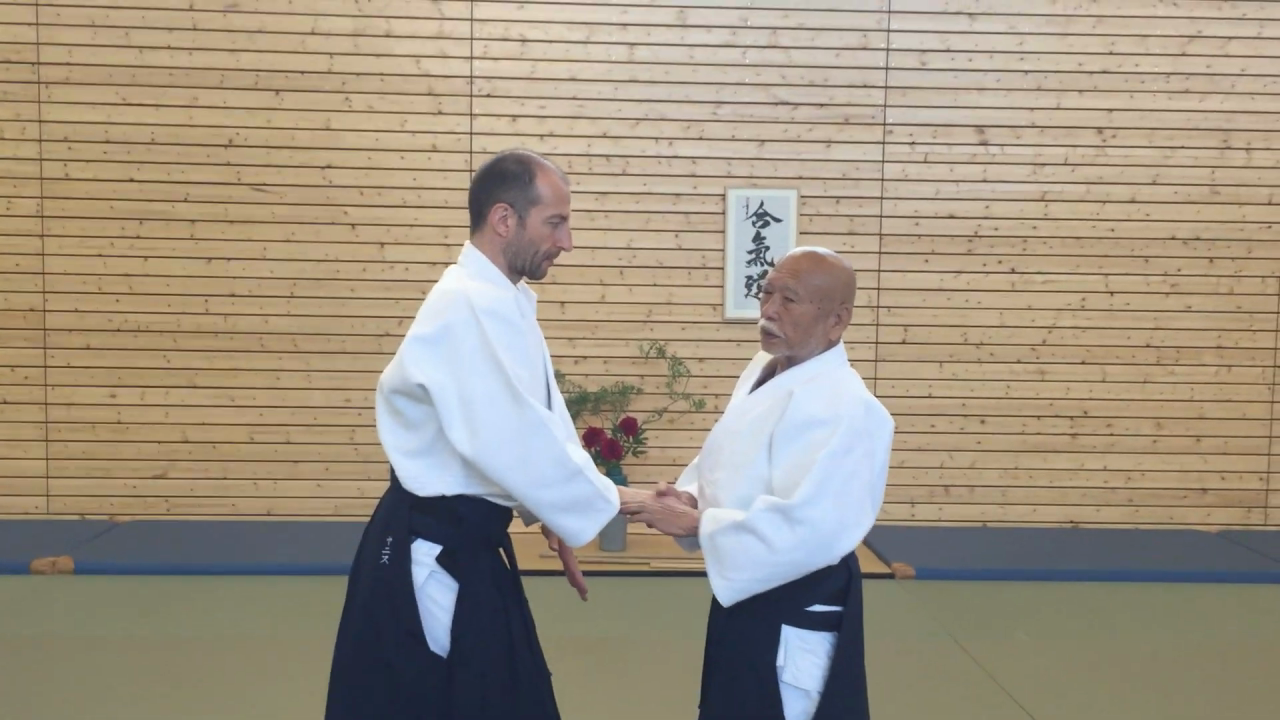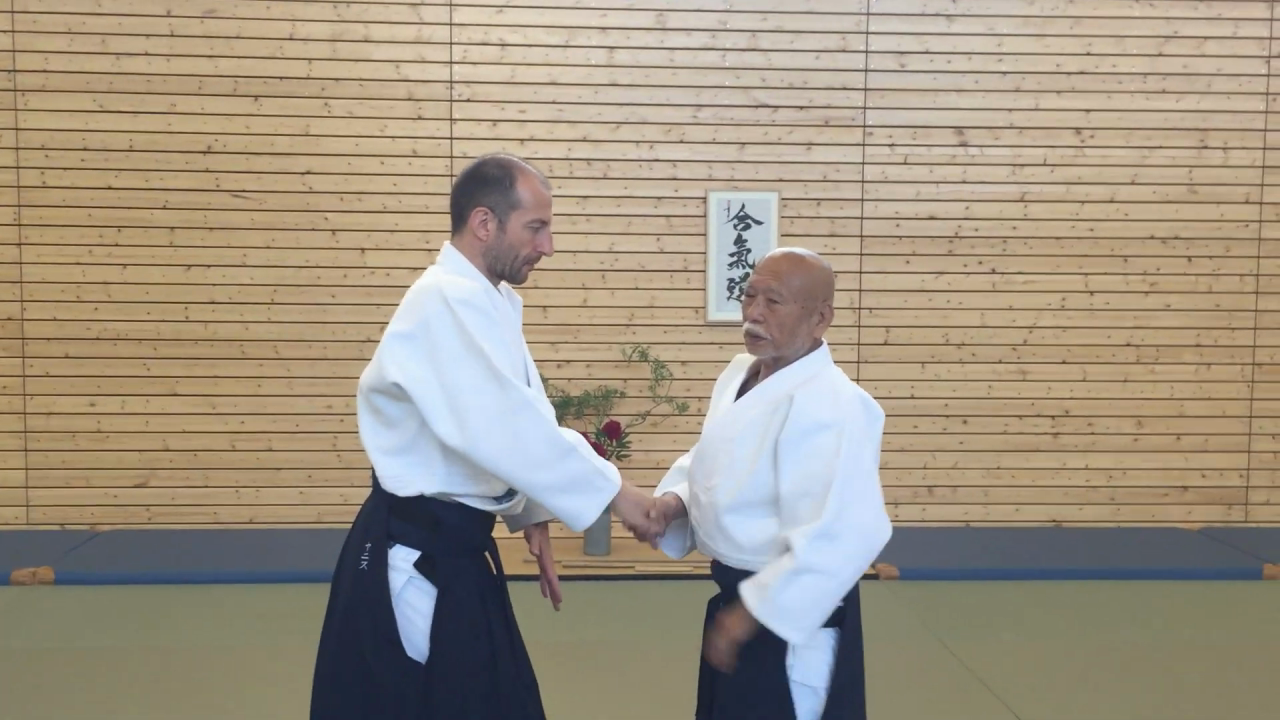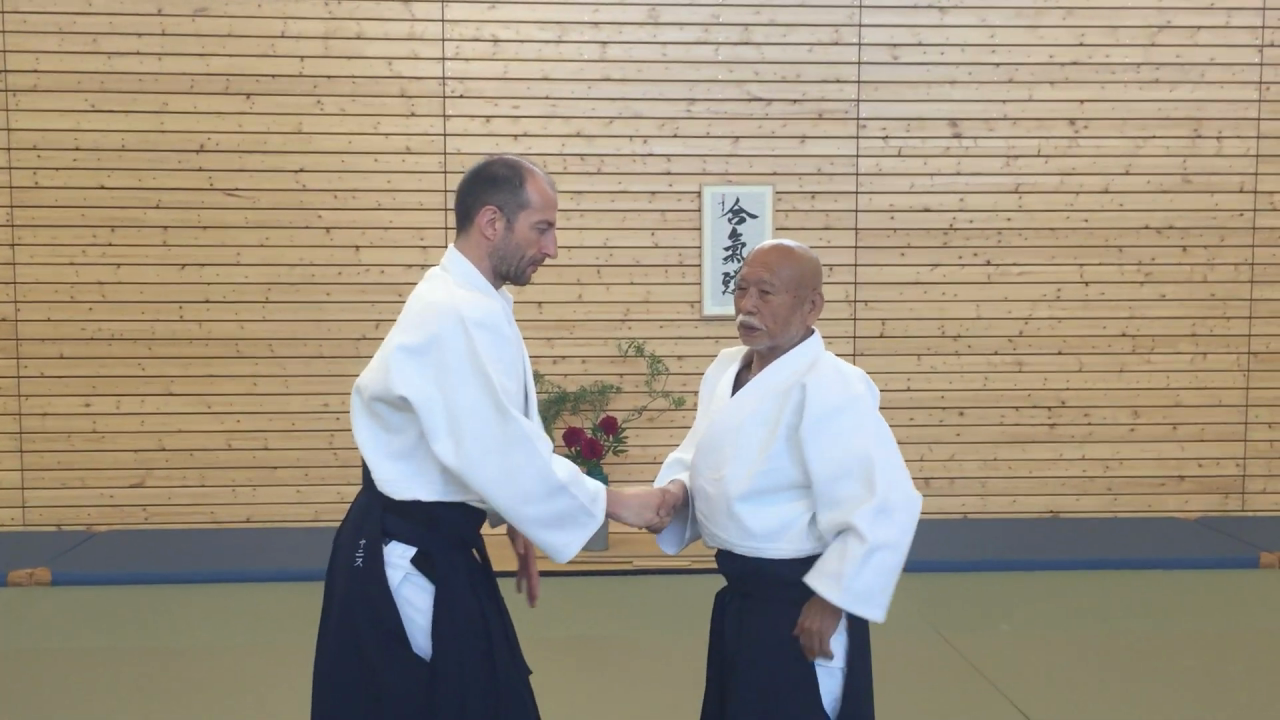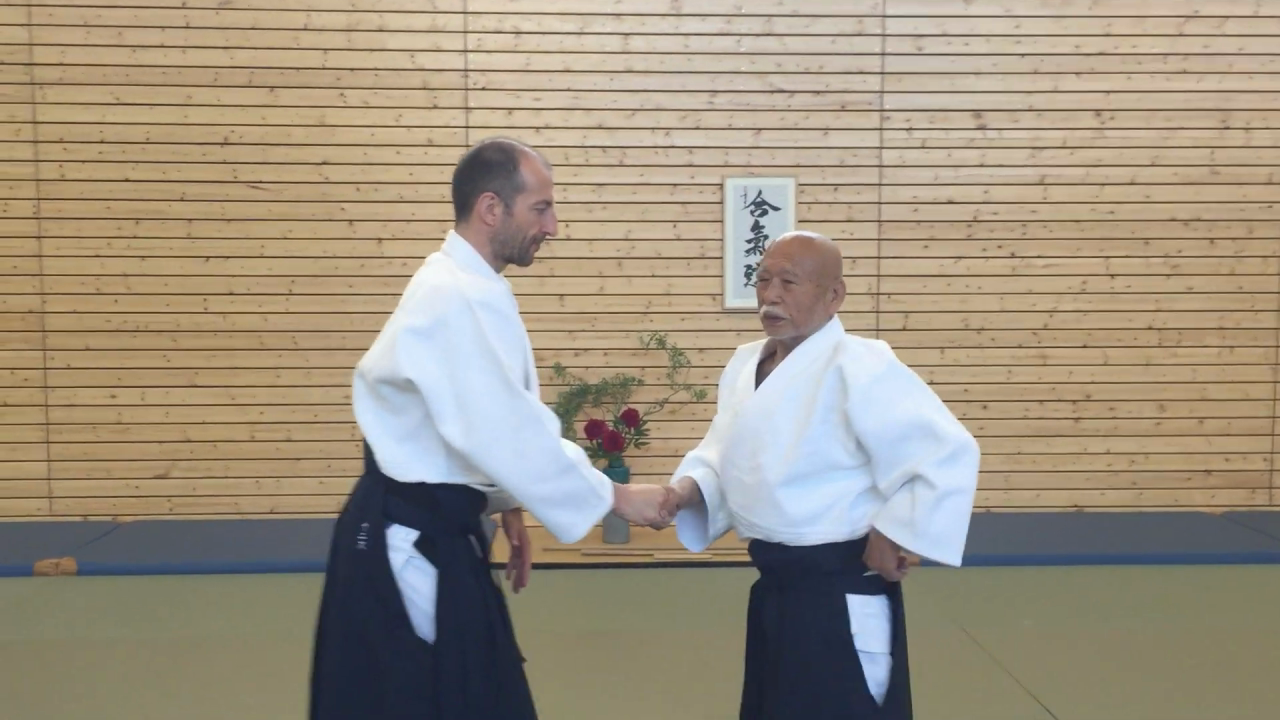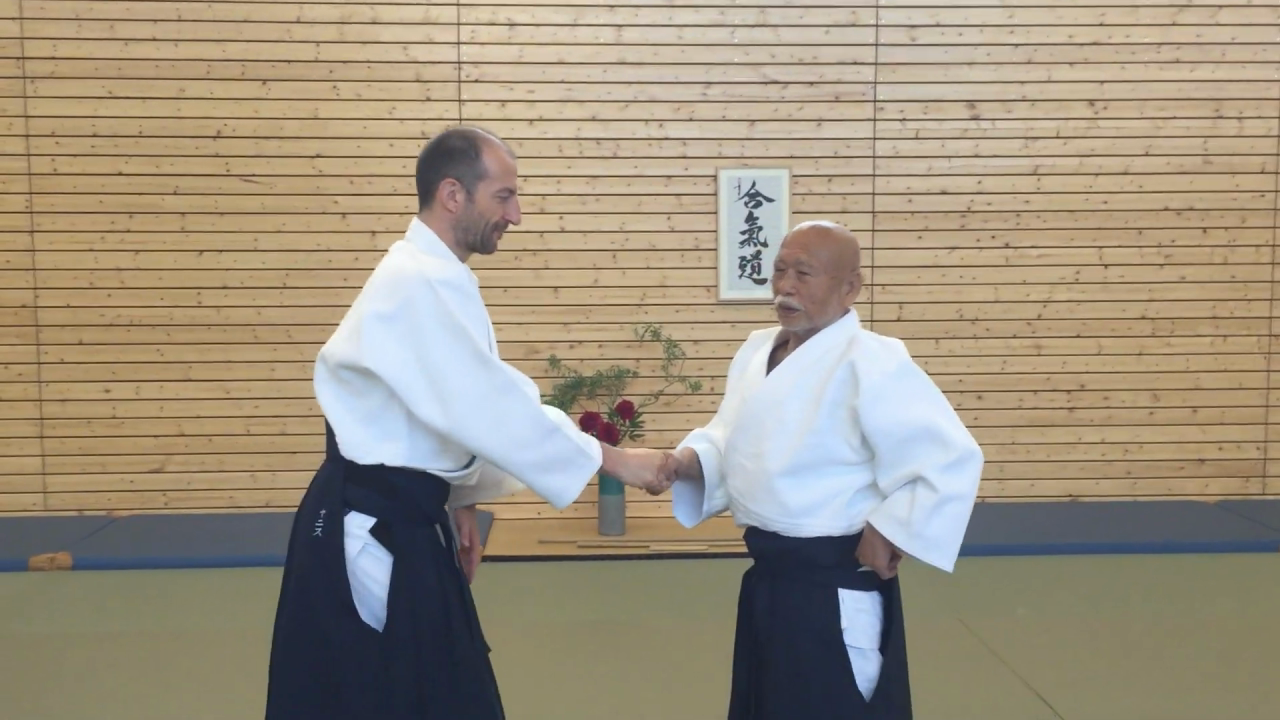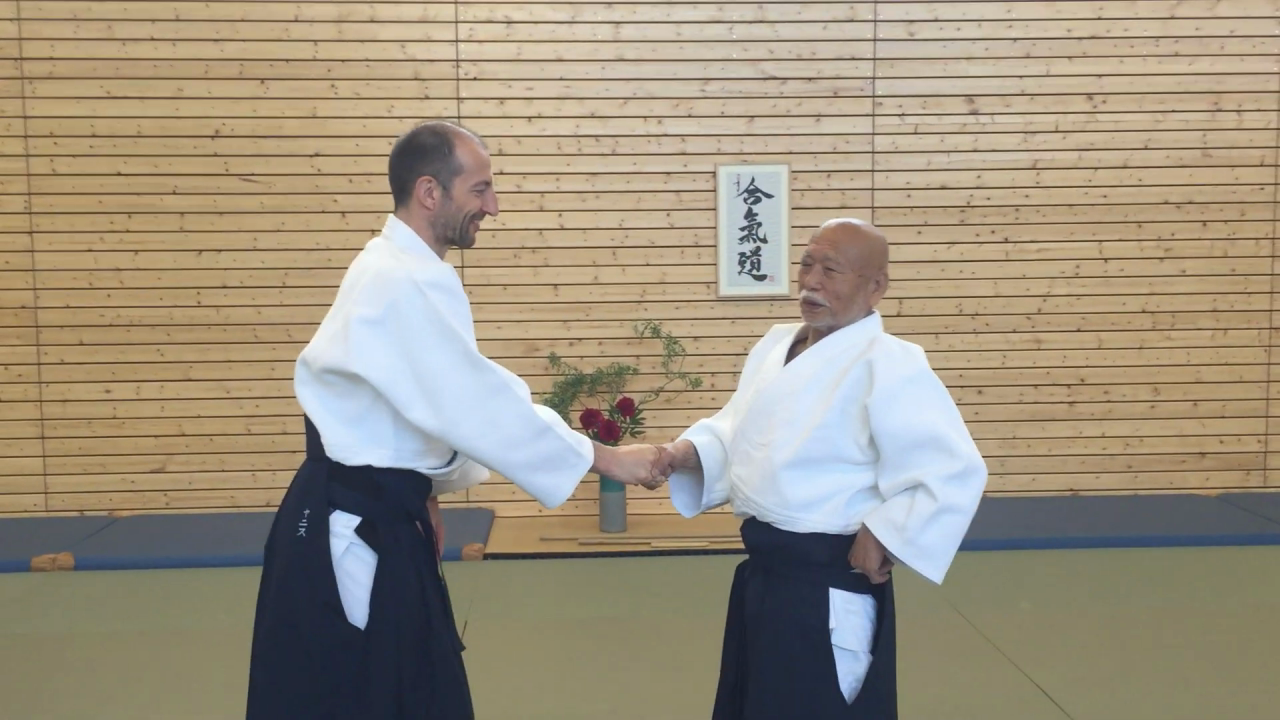
dt=0.3s
person 1, frame 1
left shoulder: (505, 298)
right shoulder: (472, 304)
left elbow: (537, 425)
right elbow: (518, 440)
left wrist: (553, 521)
right wrist: (615, 499)
left hip: (467, 545)
right hip: (432, 555)
person 1, frame 2
left shoulder: (490, 300)
right shoulder: (449, 301)
left elbow: (519, 420)
right elbow: (509, 429)
left wrist: (532, 519)
right wrist: (614, 489)
left hip: (452, 553)
right hip: (414, 563)
person 1, frame 3
left shoulder: (473, 302)
right shoulder: (455, 316)
left elbow: (497, 439)
right elbow: (498, 451)
left wrist: (519, 527)
right wrist: (610, 504)
left hip: (434, 549)
right hip: (401, 563)
person 1, frame 4
left shoulder: (466, 286)
right shoulder: (460, 299)
right elbow: (506, 430)
left wrist: (508, 511)
right wrist: (615, 497)
left hip: (433, 535)
right hip: (404, 548)
person 1, frame 5
left shoulder: (426, 273)
right shoulder: (422, 281)
right elbow: (489, 405)
left wrist: (459, 504)
right wrist: (613, 460)
left hip: (397, 522)
right hip: (367, 535)
person 1, frame 6
left shoulder: (398, 269)
right shoulder: (406, 284)
right elbow: (478, 405)
left wrist: (420, 497)
right wrist: (606, 458)
left hip: (375, 520)
right hip: (349, 535)
person 2, frame 1
left shoulder: (840, 406)
right shoulder: (764, 372)
left elbow: (807, 527)
left wrist: (696, 522)
right wrist: (690, 497)
left hip: (799, 613)
right hip: (751, 596)
person 2, frame 2
left shoulder: (832, 406)
right shoulder: (740, 374)
left elbow: (840, 536)
right elbow: (713, 465)
left wrist: (752, 614)
right wrist: (676, 501)
left hip: (791, 617)
right hip: (741, 601)
person 2, frame 3
left shoulder: (830, 389)
right shoulder: (726, 371)
left elbow: (884, 508)
right elbow: (700, 455)
left wrist: (829, 602)
right wrist: (677, 490)
left hip: (799, 607)
right hip: (742, 595)
person 2, frame 4
left shoulder: (861, 367)
right shoulder: (745, 365)
left elbow: (948, 454)
right elbow: (723, 455)
left wrist: (894, 535)
right wrist: (690, 488)
left hip: (841, 595)
right hip: (777, 587)
person 2, frame 5
left shoulder: (872, 363)
right shoulder: (755, 351)
left elbow: (951, 459)
right elbow: (732, 437)
left wrist: (890, 533)
right wrist: (691, 459)
left hip: (836, 591)
right hip: (771, 578)
person 2, frame 6
left shoulder: (889, 366)
right shoulder: (775, 345)
left elbow: (955, 471)
right elbow: (736, 430)
left wrist: (883, 537)
right wrist: (689, 452)
left hip: (829, 591)
right hip: (764, 574)
